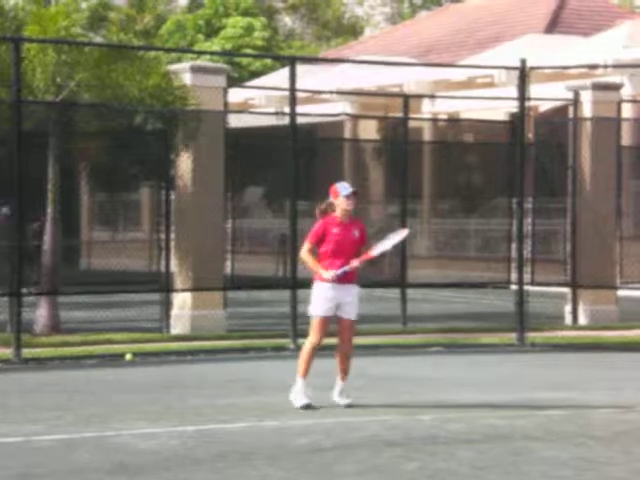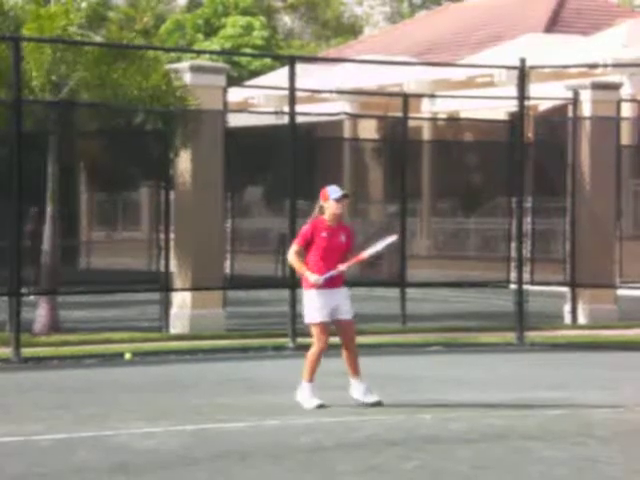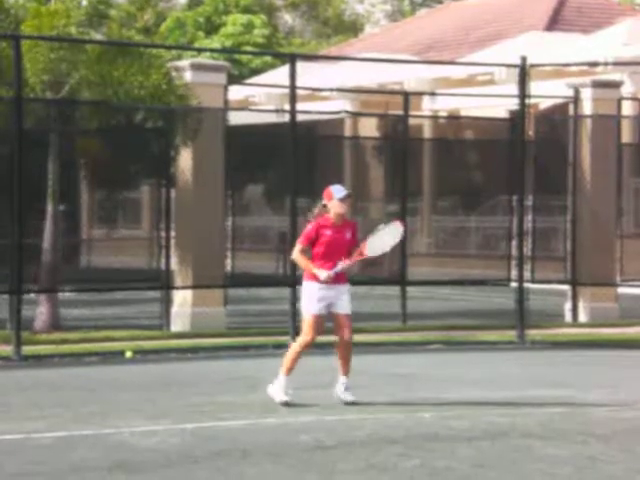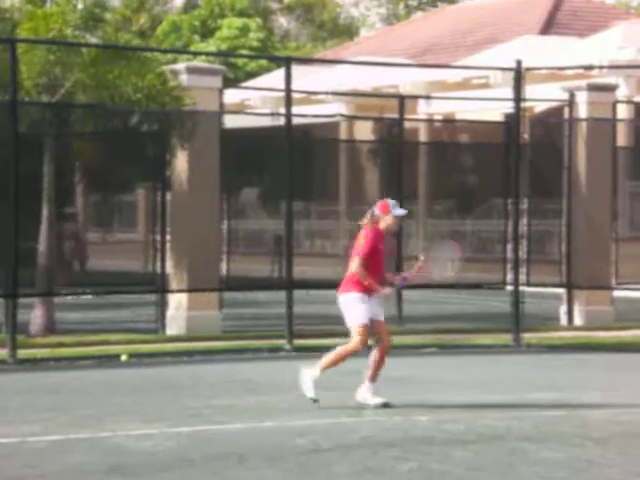
dt=0.5s
person 1, frame 1
left shoulder: (358, 226)
right shoulder: (324, 224)
right elbow: (304, 252)
left wrist: (358, 262)
right wrist: (322, 270)
left hip: (349, 287)
right hip: (325, 286)
left knee: (346, 341)
right knee: (315, 338)
left ankle: (340, 389)
right ankle: (299, 386)
person 1, frame 2
left shoulder: (346, 231)
right shoulder: (312, 227)
right elbow: (292, 255)
left wrist: (346, 266)
right wrist: (307, 274)
left hip: (338, 290)
right hip: (316, 290)
left knee: (349, 340)
right knee: (321, 343)
left ankle: (358, 387)
right ankle: (305, 390)
person 1, frame 3
left shoulder: (351, 227)
right shoulder: (316, 226)
right elbow: (296, 254)
left wrist: (349, 261)
right wrist: (316, 271)
left hip: (339, 286)
right hip: (315, 286)
left knee: (346, 338)
right knee: (308, 337)
left ankle: (343, 384)
right ankle: (280, 383)
person 1, frame 4
left shoulder: (380, 237)
right shoulder: (370, 235)
right elbow: (355, 268)
left wrist: (391, 279)
right wrist: (378, 287)
left hip: (370, 296)
right hip: (354, 294)
left knee: (384, 343)
right knee: (358, 344)
left ankle: (366, 390)
right ankle: (311, 373)
